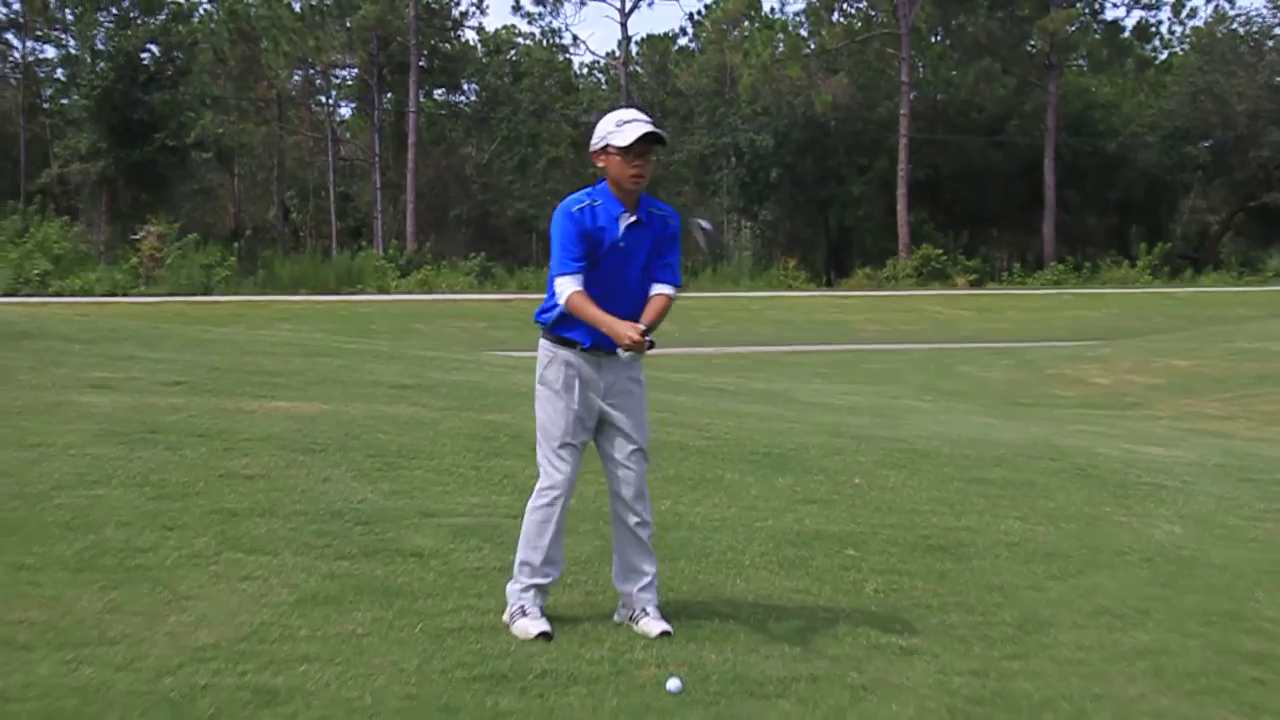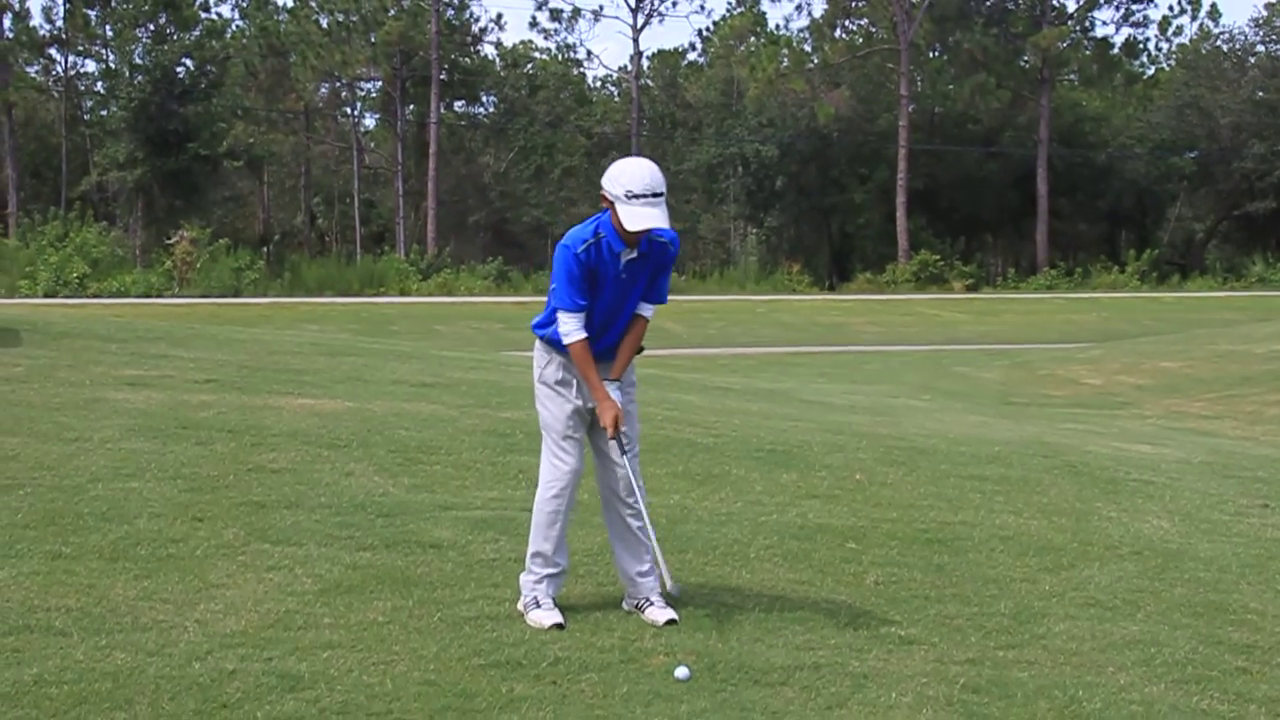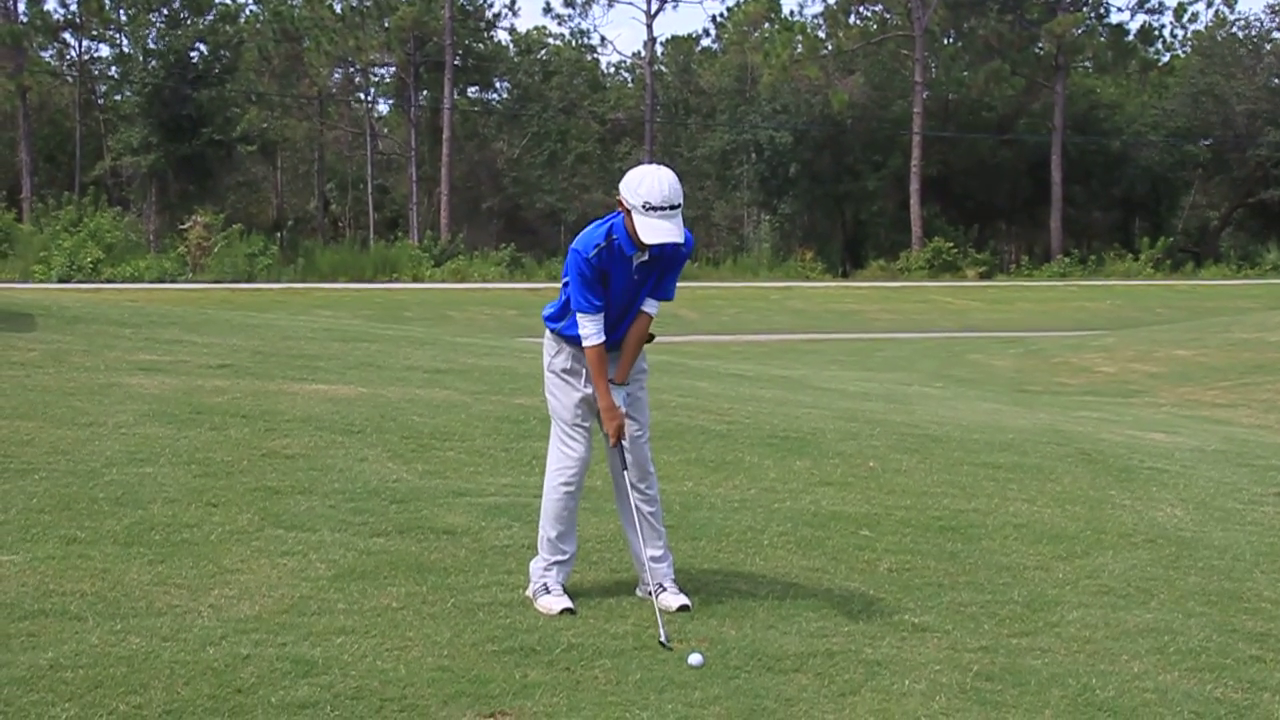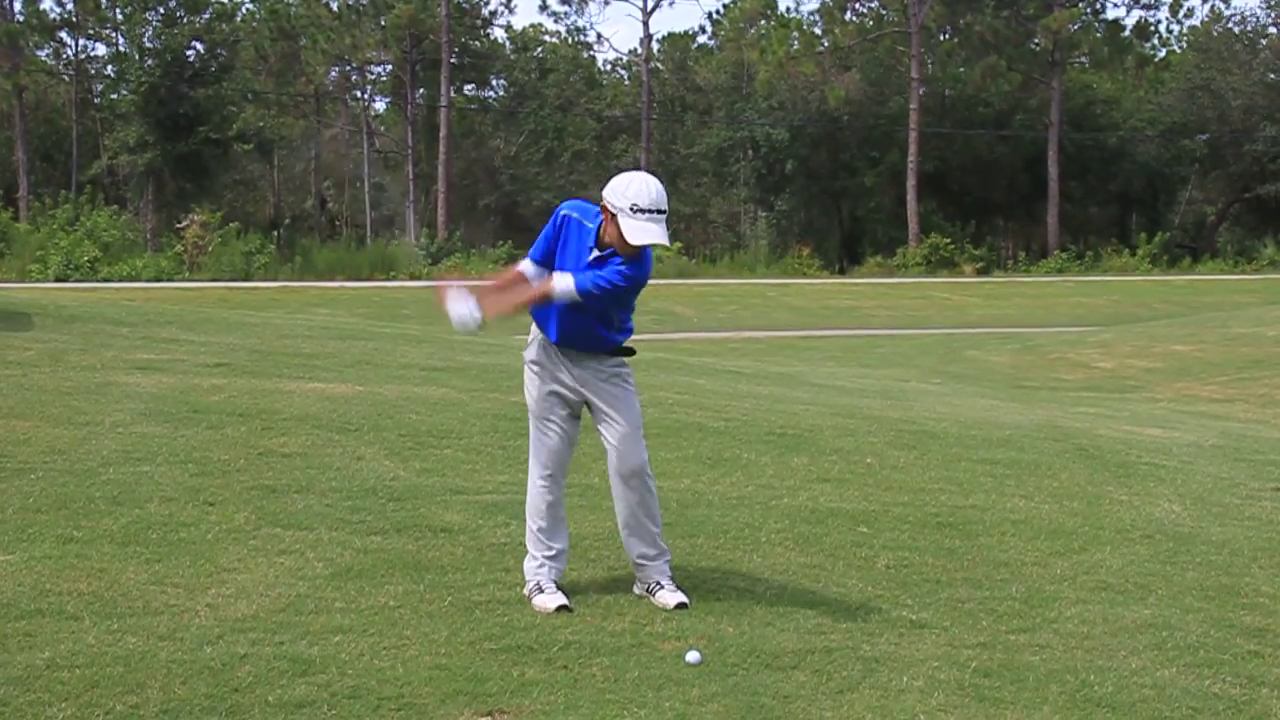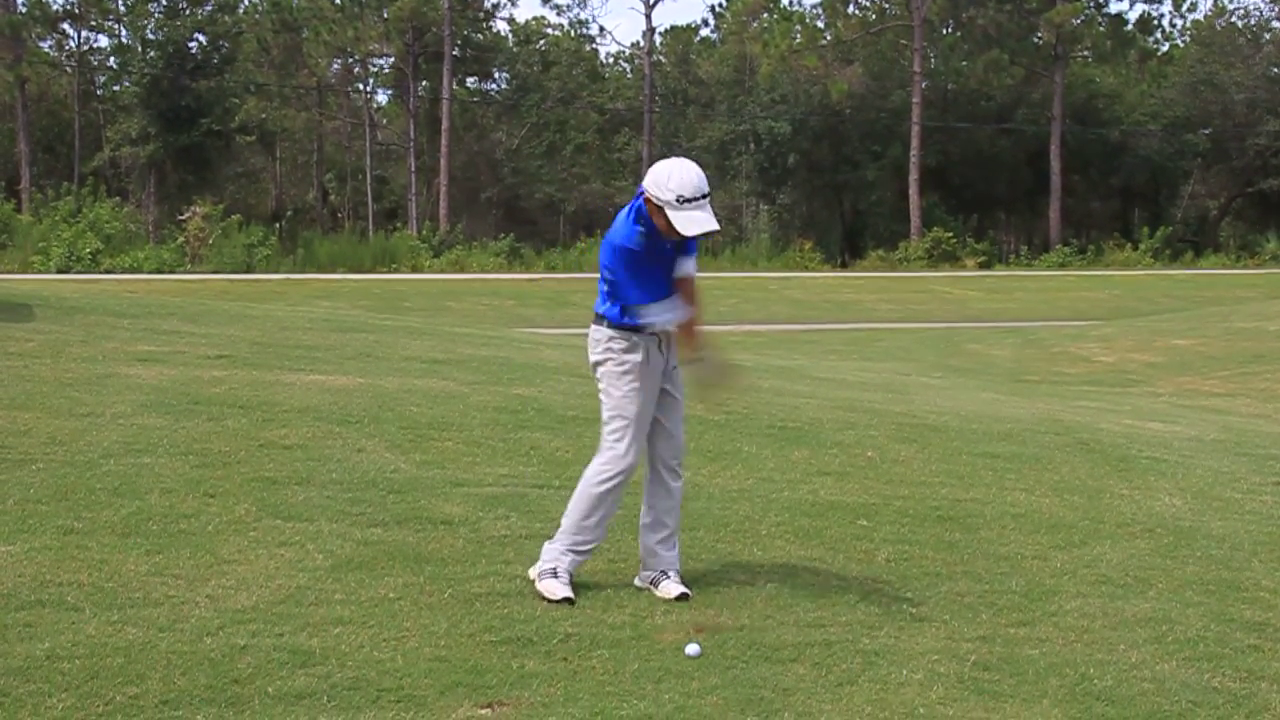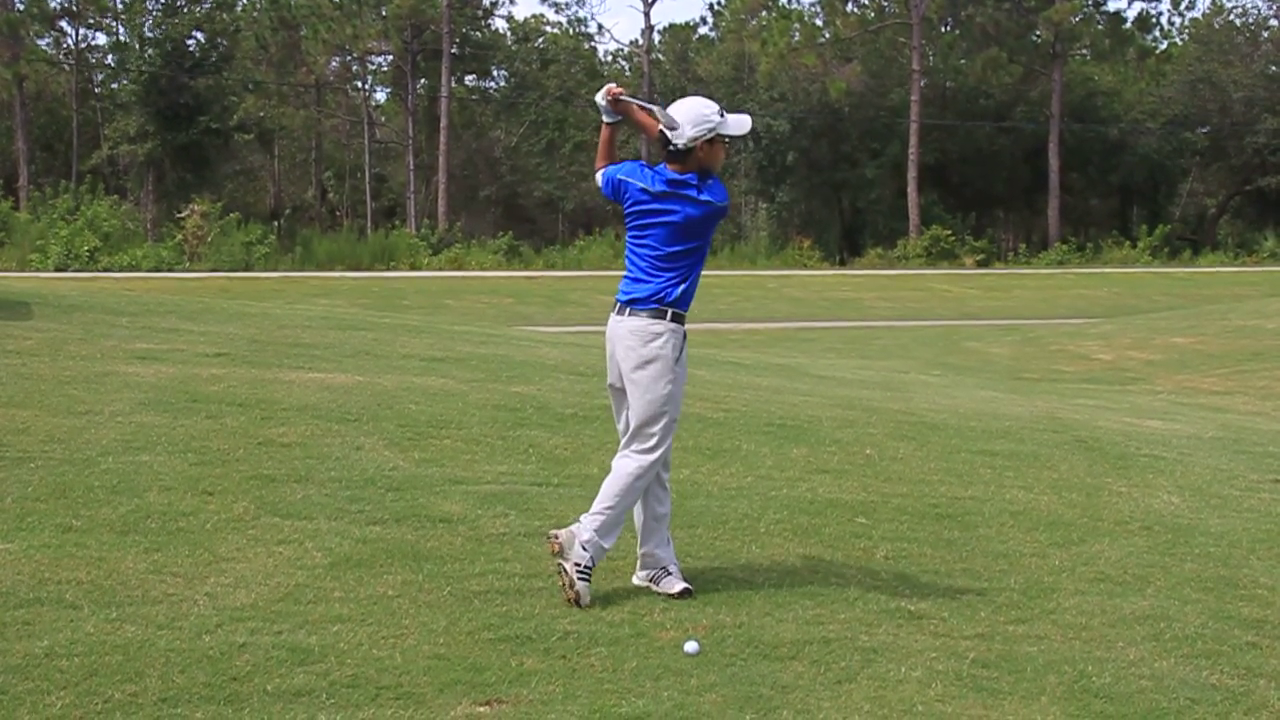
dt=0.7s
person 1, frame 1
left shoulder: (664, 221)
right shoulder: (574, 214)
left elbow: (663, 290)
right elbow: (567, 291)
left wrist: (641, 328)
right wrist: (612, 327)
left hip: (622, 365)
right hip: (566, 361)
left knee: (631, 483)
right knee: (556, 480)
left ankle: (638, 601)
right ankle: (524, 598)
person 1, frame 2
left shoulder: (665, 245)
right shoulder: (576, 247)
left elbow: (641, 314)
right elbow: (571, 330)
left wrist: (614, 384)
right wrist: (600, 397)
left hip: (614, 366)
right hip: (562, 364)
left knee: (624, 477)
right knee: (561, 472)
left ankle: (642, 587)
right ankle: (538, 589)
person 1, frame 3
left shoulder: (677, 245)
right shoulder: (589, 249)
left elbow: (646, 313)
right elbow: (590, 331)
left wrist: (620, 386)
right wrist: (605, 403)
left hip: (626, 355)
right hip: (572, 353)
left knee: (638, 463)
right knee: (570, 461)
left ankle: (657, 575)
right ankle: (547, 576)
person 1, frame 4
left shoulder: (633, 267)
right shoulder: (571, 216)
left elbow: (556, 290)
right elbow: (531, 269)
left wrist: (480, 307)
right wrist: (480, 293)
left hip: (604, 366)
right hip: (550, 353)
left knee: (631, 464)
right knee: (547, 466)
left ankle: (654, 573)
right ankle: (542, 575)
person 1, frame 5
left shoulder: (678, 214)
right shoulder: (626, 242)
left elbow: (685, 275)
right elbow: (658, 315)
left wrist: (691, 332)
left hip: (660, 344)
right hip: (625, 347)
left knee: (668, 457)
right knee: (619, 458)
left ankle: (658, 565)
right ankle: (555, 562)
person 1, frame 6
left shoulder: (633, 179)
right shoulder: (712, 201)
left elbow: (601, 172)
left wrist: (610, 118)
right wrist: (632, 111)
left hip: (627, 324)
right hip: (655, 332)
left knee: (647, 449)
right knee: (645, 450)
left ankle: (655, 562)
right ankle: (583, 542)
